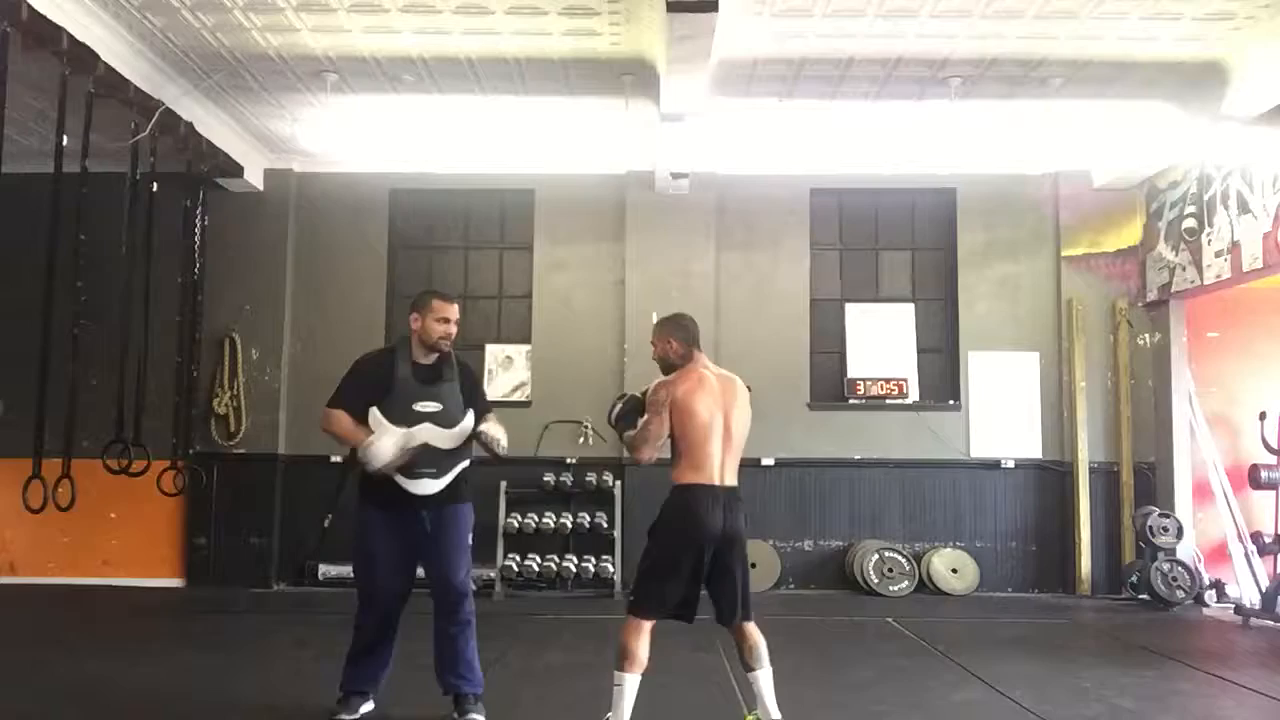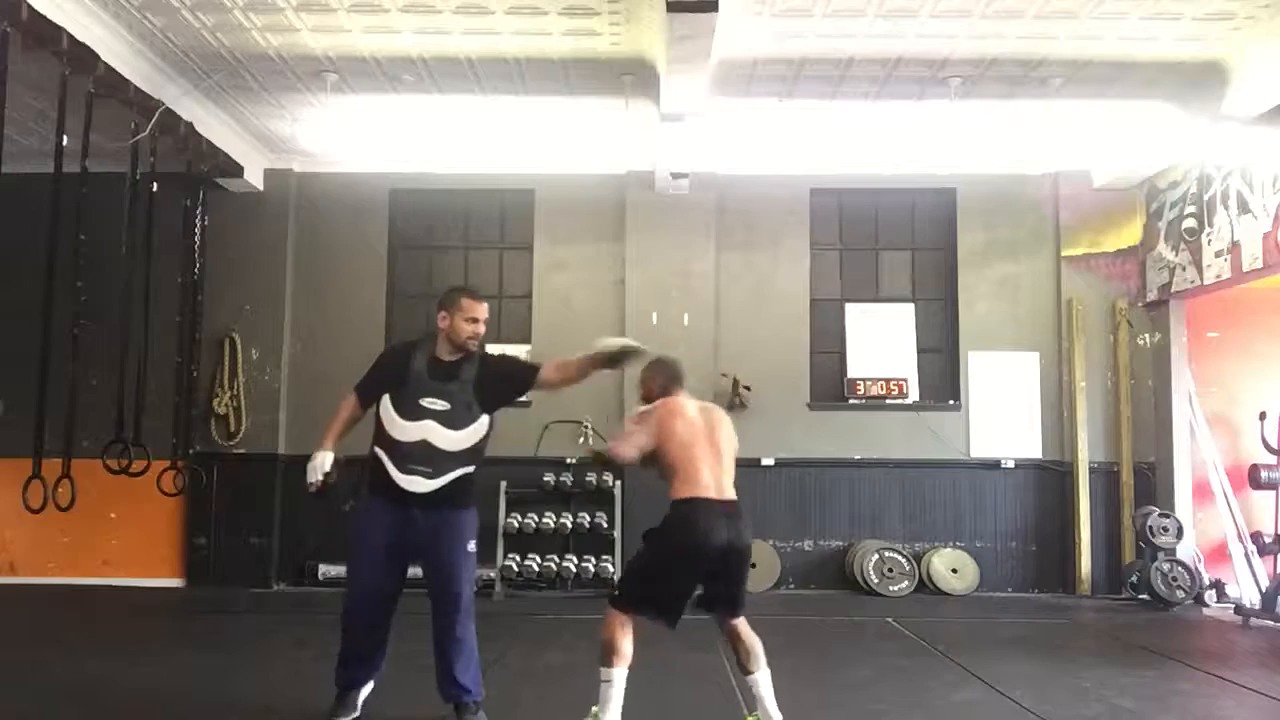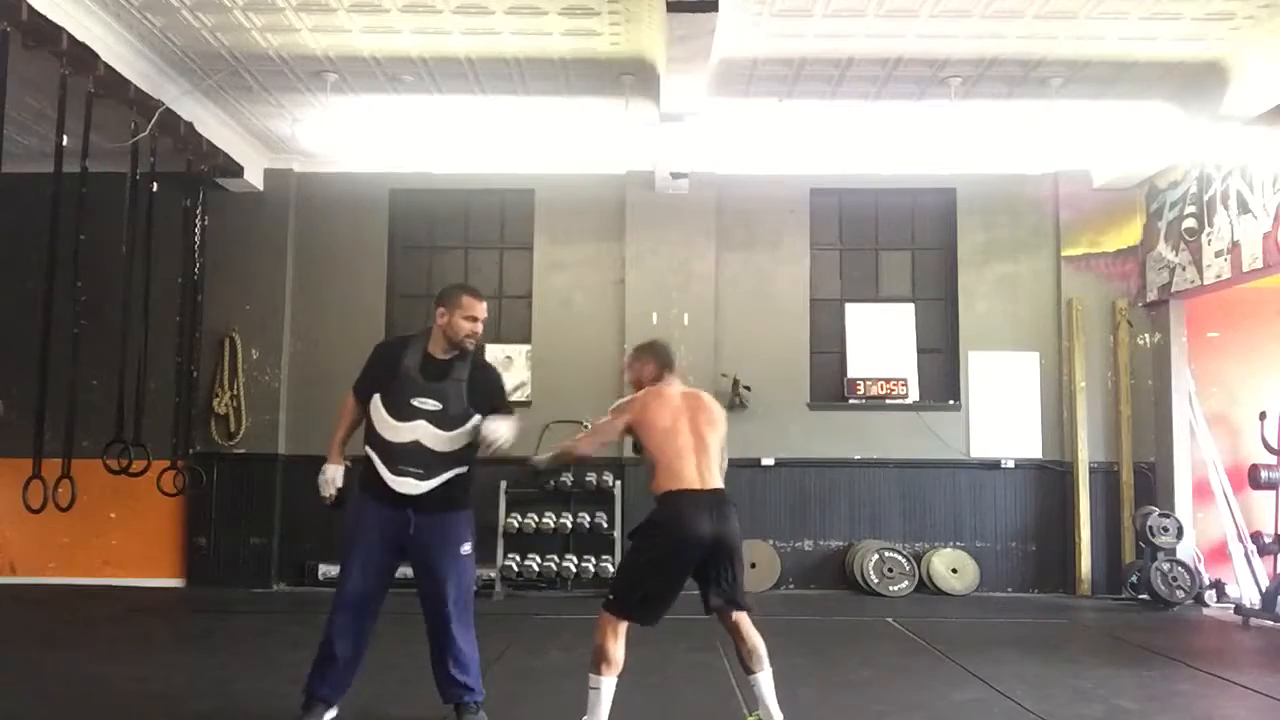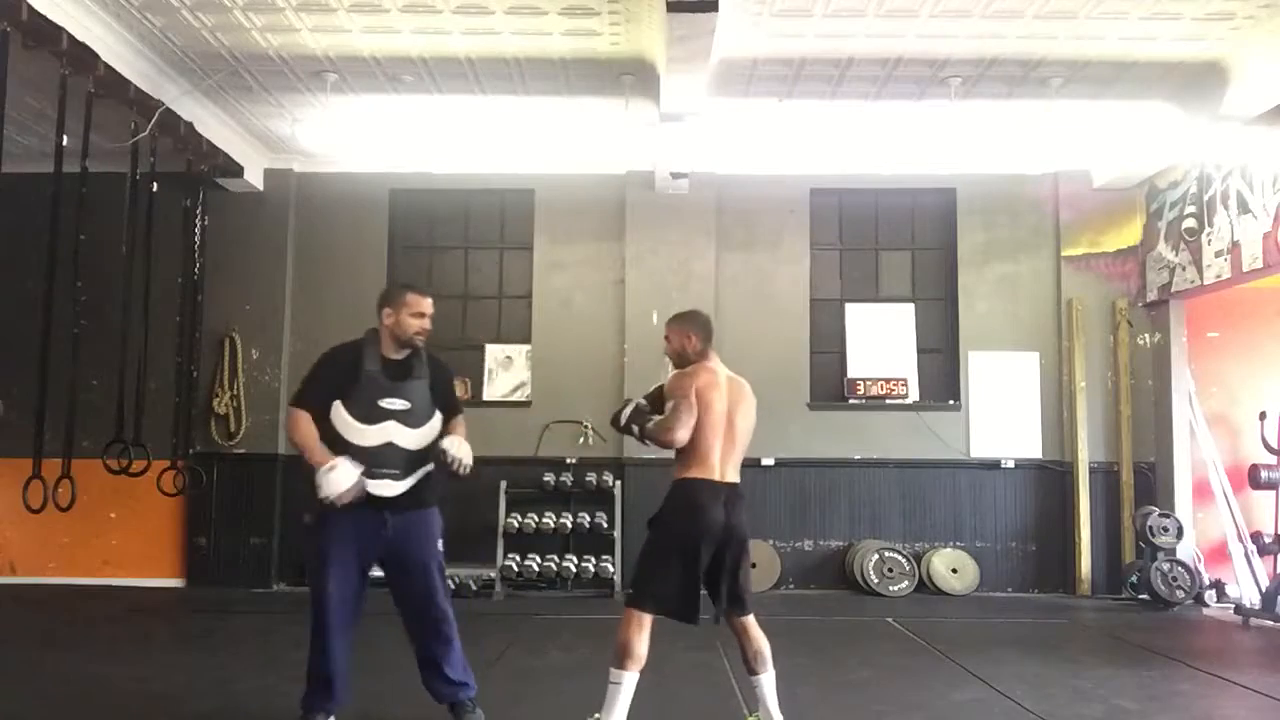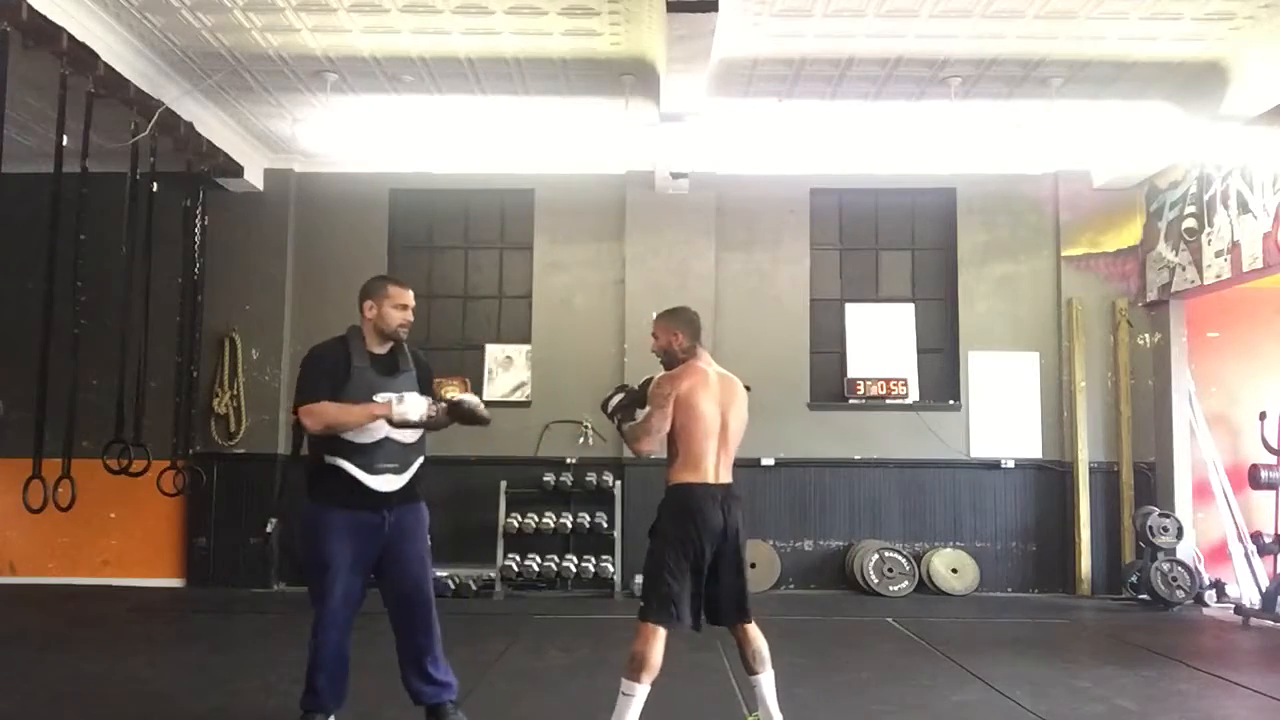
dt=0.3s
person 1, frame 1
left shoulder: (463, 374)
right shoulder: (375, 366)
left elbow: (483, 418)
right elbow: (334, 417)
left wrist: (493, 431)
right wrist: (370, 443)
left hip: (448, 506)
right hip: (385, 507)
left knee: (455, 596)
right knee: (379, 601)
person 1, frame 2
left shoulder: (491, 370)
right shoulder: (399, 359)
left elbow: (551, 374)
right elbow: (358, 398)
left wrist: (602, 357)
right wrist: (326, 448)
left hip: (449, 508)
right hip: (384, 503)
left knee: (453, 604)
right knee: (365, 597)
right ankle: (353, 684)
person 1, frame 3
left shoulder: (482, 375)
right shoulder: (391, 355)
left elbow: (502, 423)
right elbow: (356, 401)
left wrist: (502, 430)
right wrist: (334, 458)
left hip: (445, 512)
right hip: (378, 503)
left knee: (452, 608)
right knee: (353, 601)
person 1, frame 4
left shoulder: (434, 371)
right shoulder: (342, 361)
left elbow: (453, 417)
right elbow: (298, 416)
left wrist: (457, 441)
right wrist: (326, 463)
left hip: (414, 511)
right hip: (346, 510)
left knee: (431, 607)
right knee: (332, 609)
person 1, frame 5
left shoulder: (413, 363)
right shoulder: (328, 357)
right elbow: (313, 417)
left wrist: (453, 411)
right wrist: (388, 409)
left hip: (404, 508)
right hip: (338, 510)
left knee: (417, 606)
right knee: (332, 613)
person 2, frame 1
left shoulder: (669, 388)
right shoulder: (737, 387)
left elbow: (644, 453)
left wrist: (626, 421)
left hip: (690, 507)
right hip: (731, 508)
left knee: (638, 618)
right knee: (739, 619)
person 2, frame 2
left shoulder: (655, 413)
right shoulder: (718, 414)
left elbow: (618, 451)
left wrist: (638, 440)
left hip: (692, 521)
right hip: (733, 521)
left knee: (619, 614)
right knee: (733, 620)
person 2, frame 3
left shoulder: (637, 404)
right shoulder: (712, 405)
left elbow: (582, 446)
left wrist: (545, 459)
left hip: (677, 515)
right hip: (722, 511)
left knee: (613, 618)
right knee: (735, 616)
person 2, frame 4
left shoulder: (686, 379)
right shoulder: (744, 389)
left elbow: (676, 435)
left wrist: (638, 423)
right wrist: (660, 410)
left hip: (692, 501)
right hip: (732, 504)
left knee: (639, 612)
right knee: (741, 615)
person 2, frame 5
left shoulder: (671, 381)
right shoulder: (736, 387)
left elbow: (644, 444)
left wrist: (623, 413)
left hip: (688, 505)
right hip: (727, 505)
left knee: (653, 622)
right knee: (739, 618)
